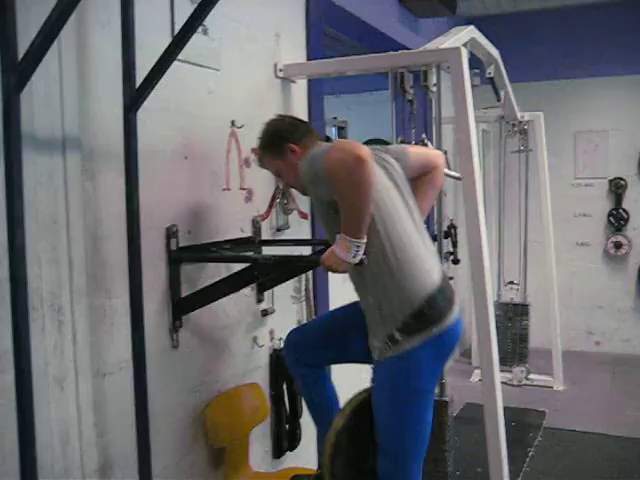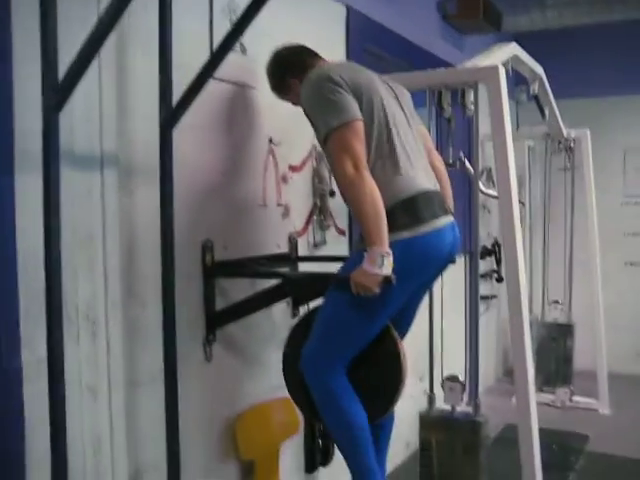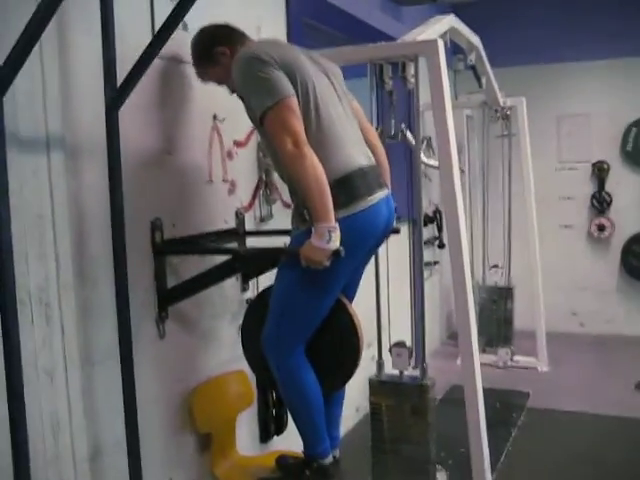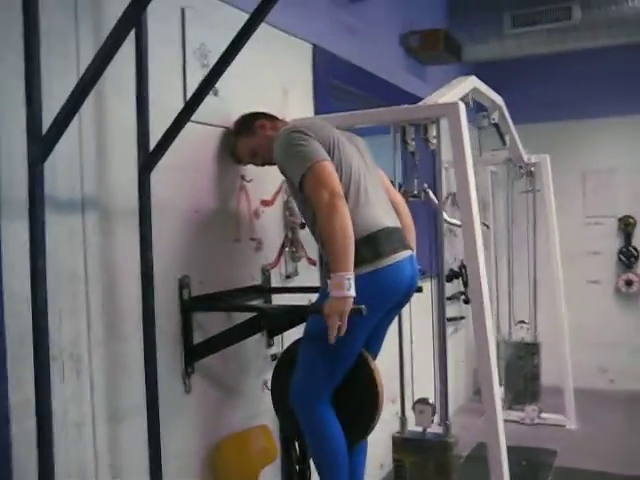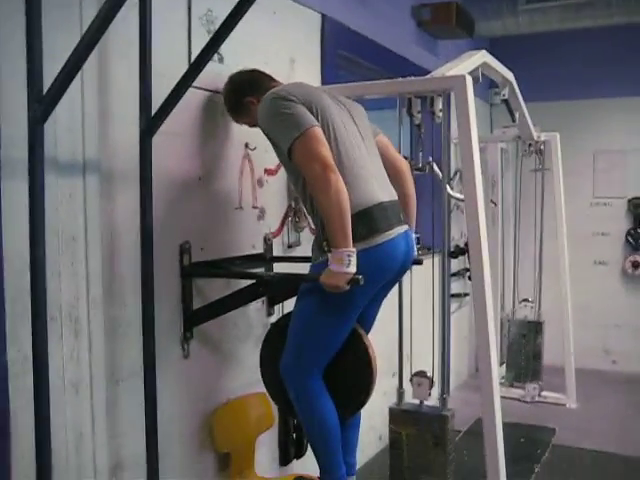
dt=1s
person 1, frame 1
left shoulder: (317, 161)
right shoulder: (381, 156)
left elbow: (356, 162)
right elbow: (436, 161)
left wrist: (350, 243)
right wrist: (407, 230)
left hip: (417, 329)
right knee: (300, 348)
person 1, frame 2
left shoulder: (321, 83)
right shoulder: (383, 85)
left elbow: (354, 170)
right elbow: (435, 164)
left wrist: (376, 257)
left hip: (405, 237)
right hip: (439, 230)
left knee: (321, 363)
person 1, frame 3
left shoulder: (251, 61)
right shoulder: (311, 60)
left elbow: (296, 147)
right elbow: (369, 134)
left wrist: (324, 231)
left hip: (344, 215)
right hip: (376, 204)
left knee: (281, 343)
right knee: (322, 335)
person 1, frame 4
left shoulder: (291, 137)
right shoulder: (342, 138)
left elbow: (332, 200)
right elbow: (396, 200)
left wrist: (341, 286)
left hip: (369, 270)
right hip: (401, 265)
left knee: (308, 395)
person 1, frame 5
left shoulder: (276, 102)
right shoulder: (341, 102)
left elbow: (325, 173)
right elbow: (400, 168)
left wrist: (342, 259)
right wrist: (408, 234)
left hip: (364, 247)
right hip: (396, 240)
left knee: (300, 370)
right knee: (338, 363)
